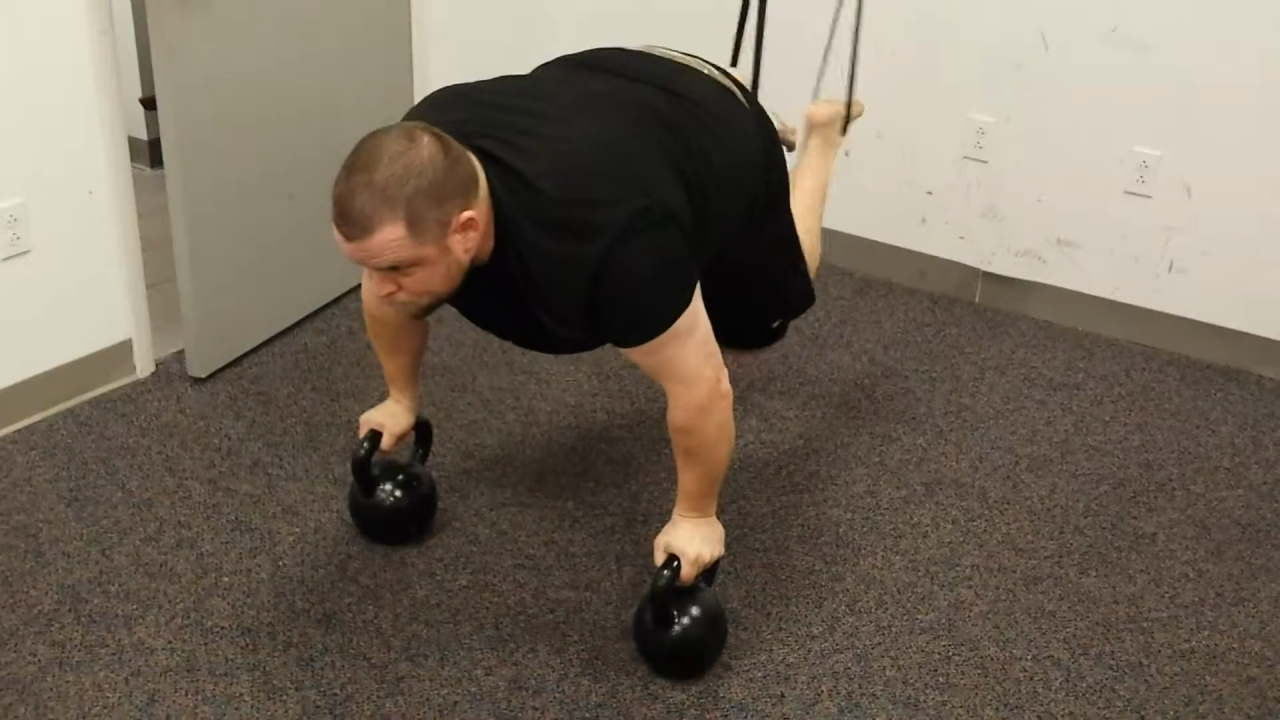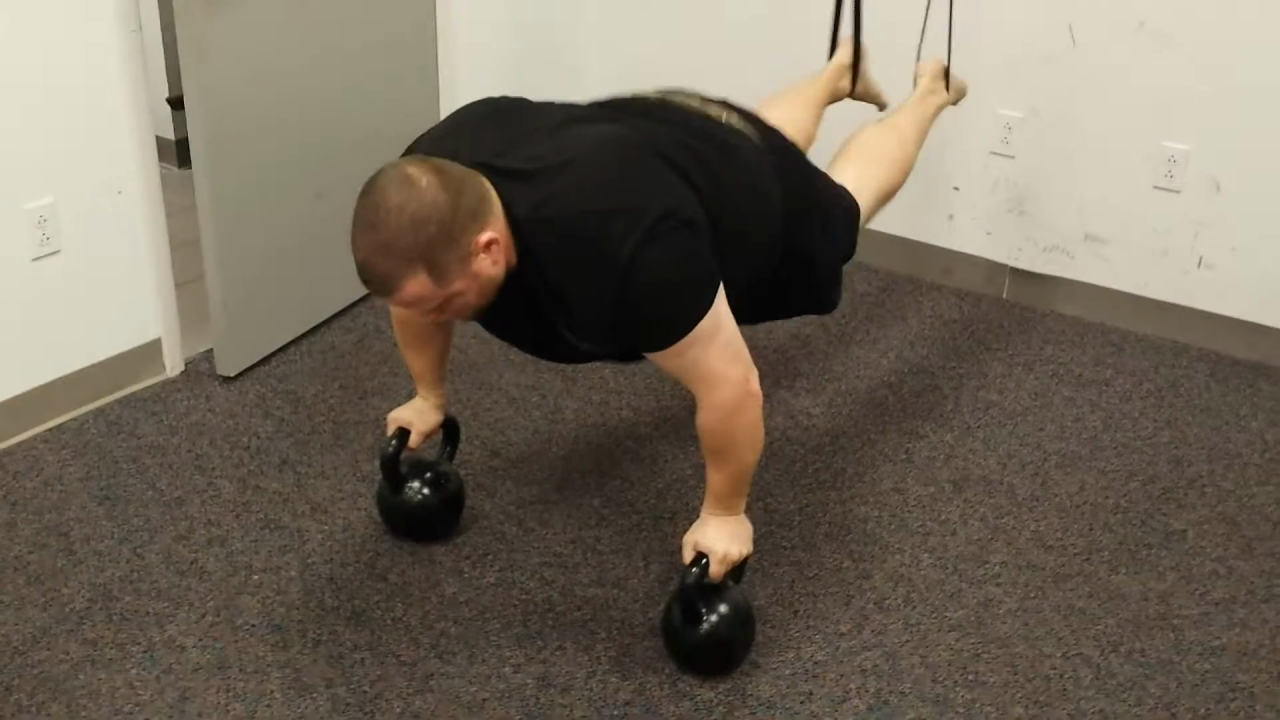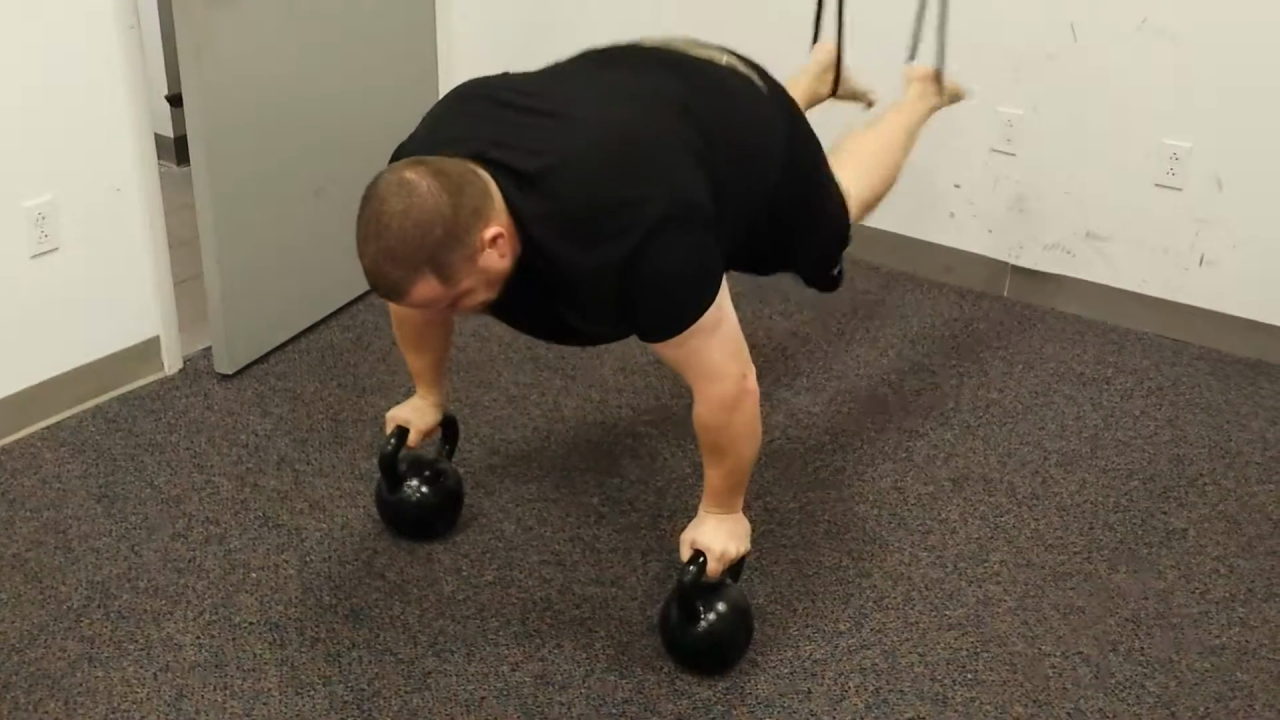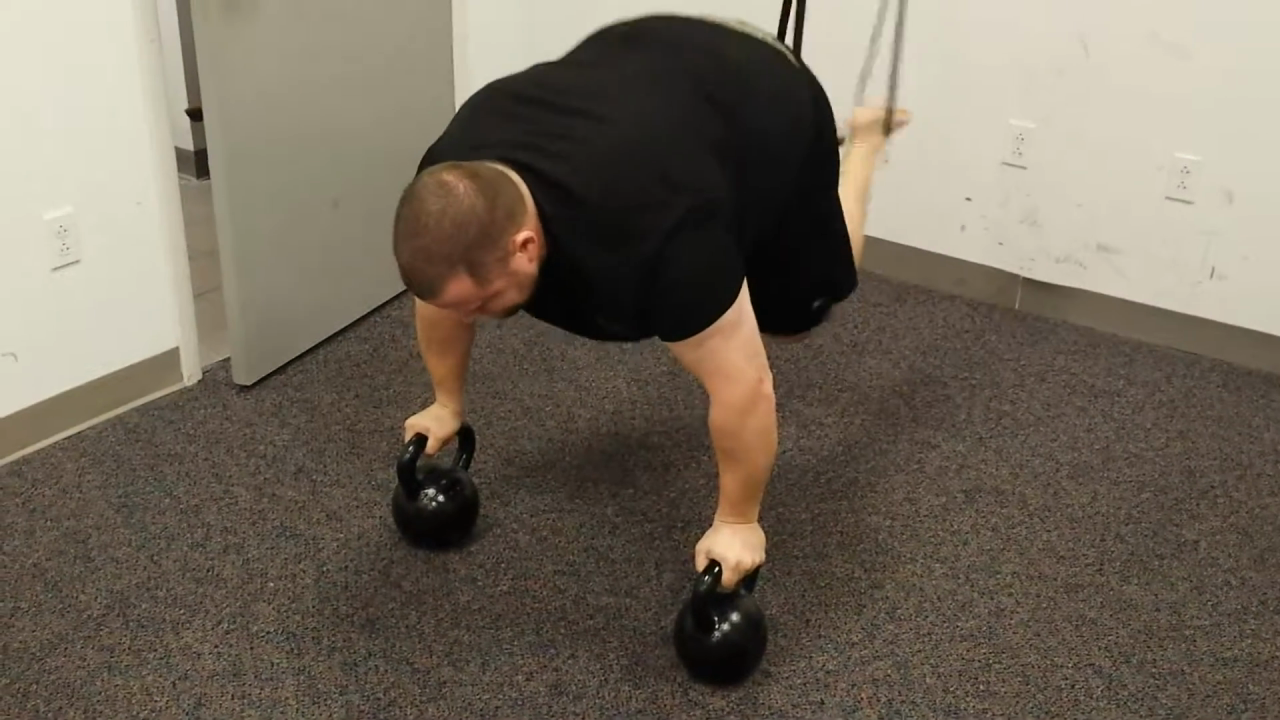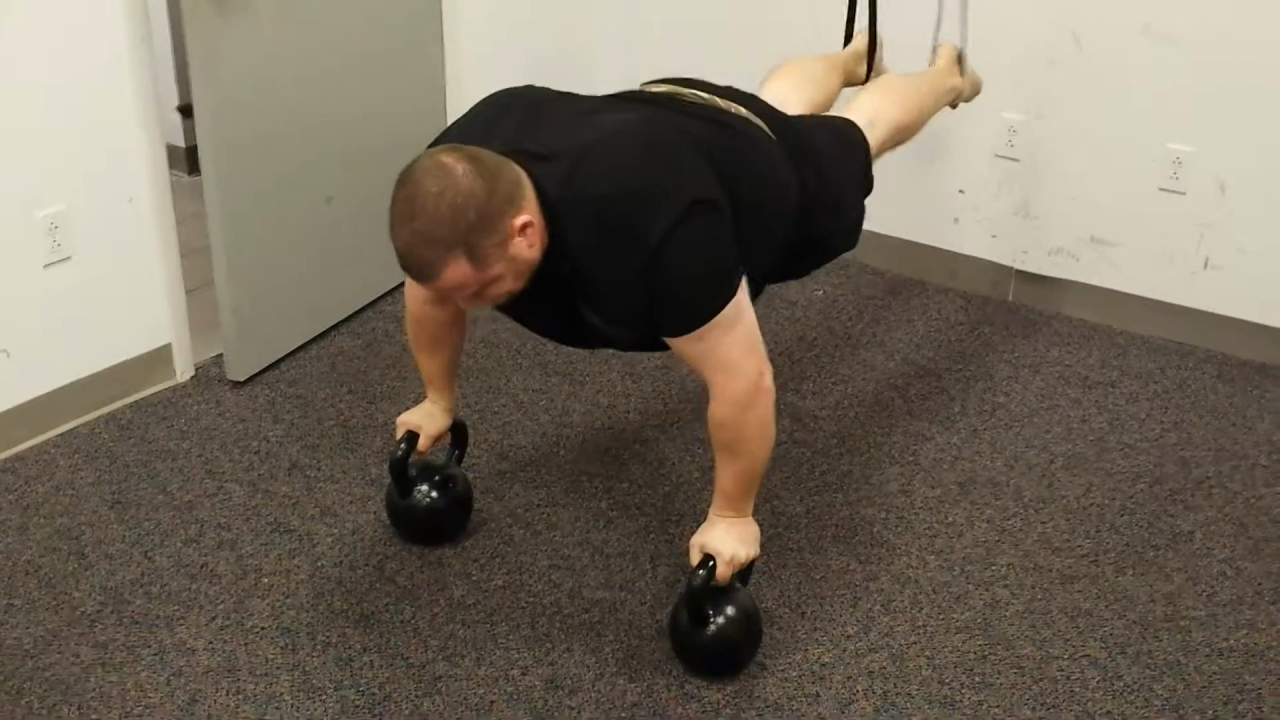
dt=1s
person 1, frame 1
left shoulder: (598, 240)
right shoulder: (408, 177)
left elbow: (701, 386)
right elbow: (387, 281)
left wrist: (696, 517)
right wrist: (402, 399)
left hip: (715, 134)
left knee: (752, 326)
left ankle: (823, 133)
right ankle: (735, 99)
person 1, frame 2
left shoulder: (620, 250)
right shoulder: (430, 186)
left elbow: (731, 387)
right elbow: (414, 290)
left wrist: (725, 515)
right wrist: (429, 397)
left hip: (759, 200)
left knee: (837, 212)
left ankle: (928, 95)
right ankle: (835, 75)
person 1, frame 3
left shoulder: (622, 235)
right shoulder: (428, 174)
left elbow: (728, 384)
right elbow: (415, 287)
left wrist: (722, 513)
right wrist: (428, 396)
left hip: (735, 127)
left knee: (830, 209)
left ankle: (921, 96)
right ankle: (819, 72)
person 1, frame 4
left shoulder: (645, 233)
right shoulder: (454, 174)
left elbow: (743, 386)
right elbow: (442, 290)
left wrist: (737, 524)
right wrist: (448, 405)
left hip: (773, 103)
left knee: (790, 321)
left ankle: (861, 140)
person 1, frame 5
left shoulder: (648, 230)
right shoulder: (458, 180)
left elbow: (744, 381)
right elbow: (431, 290)
left wrist: (731, 518)
right wrist: (439, 401)
left hip: (766, 176)
left knee: (862, 127)
right knee: (774, 109)
left ankle: (945, 78)
right ankle: (853, 60)
